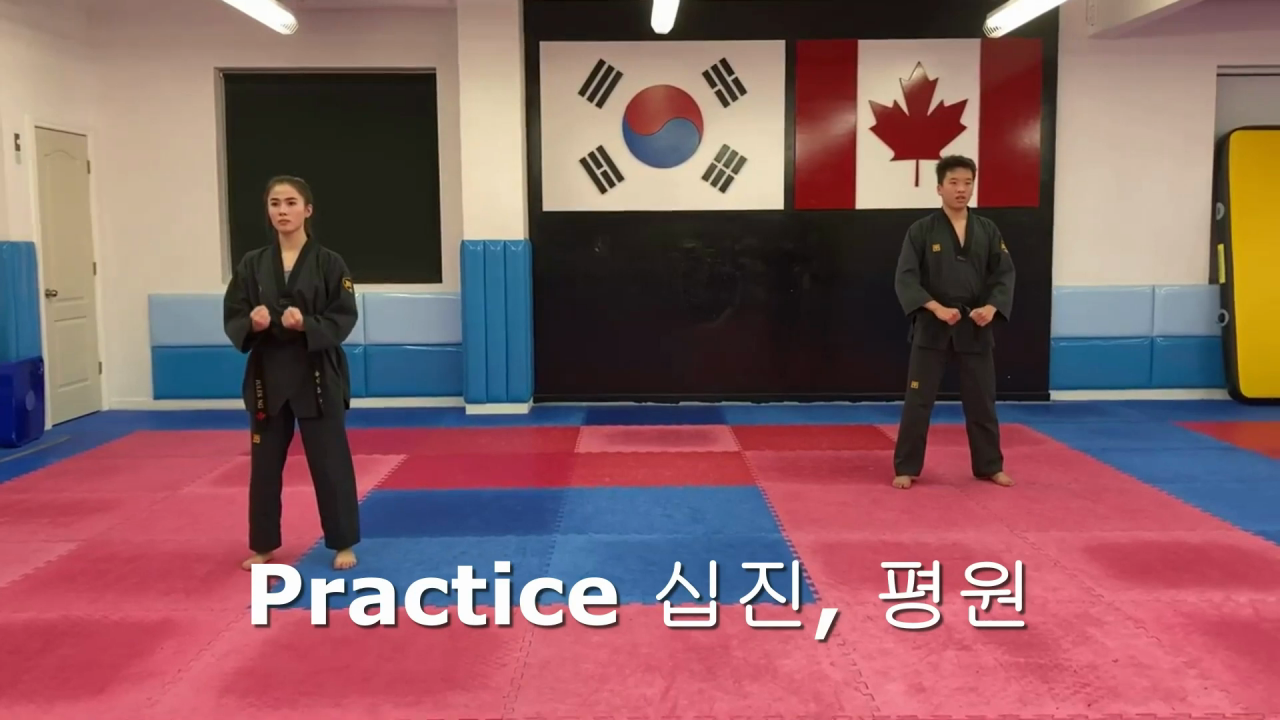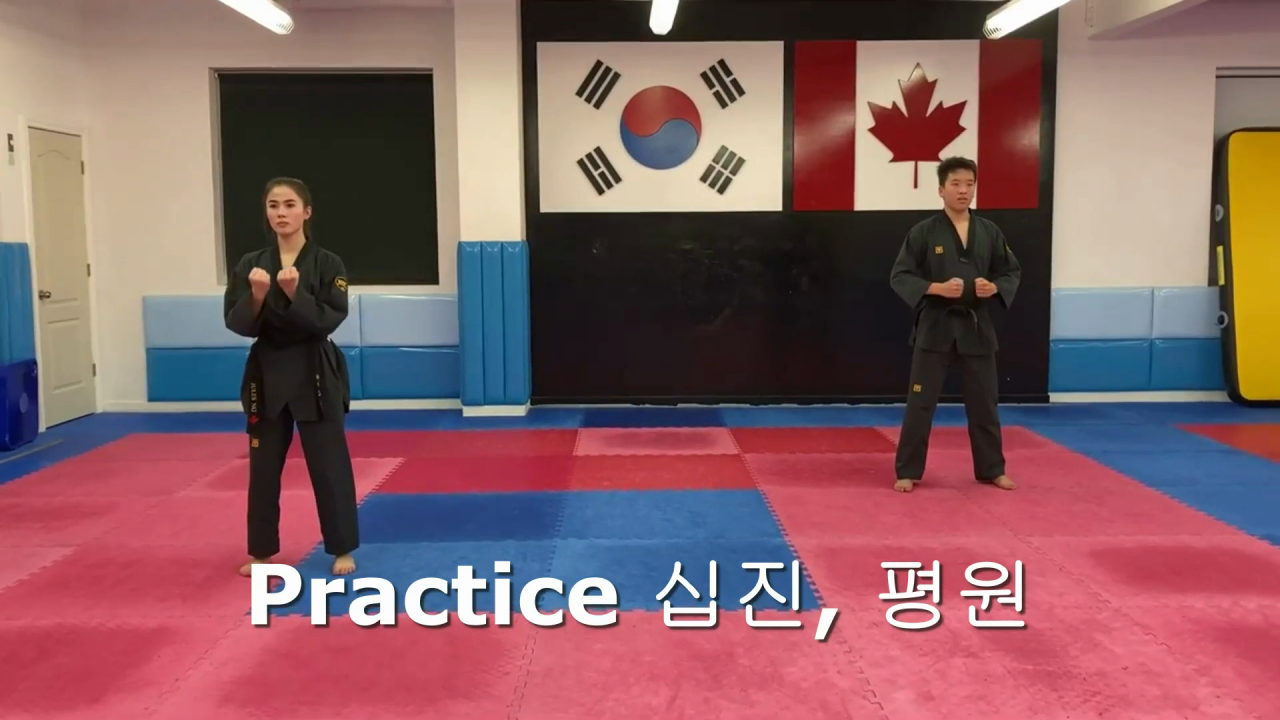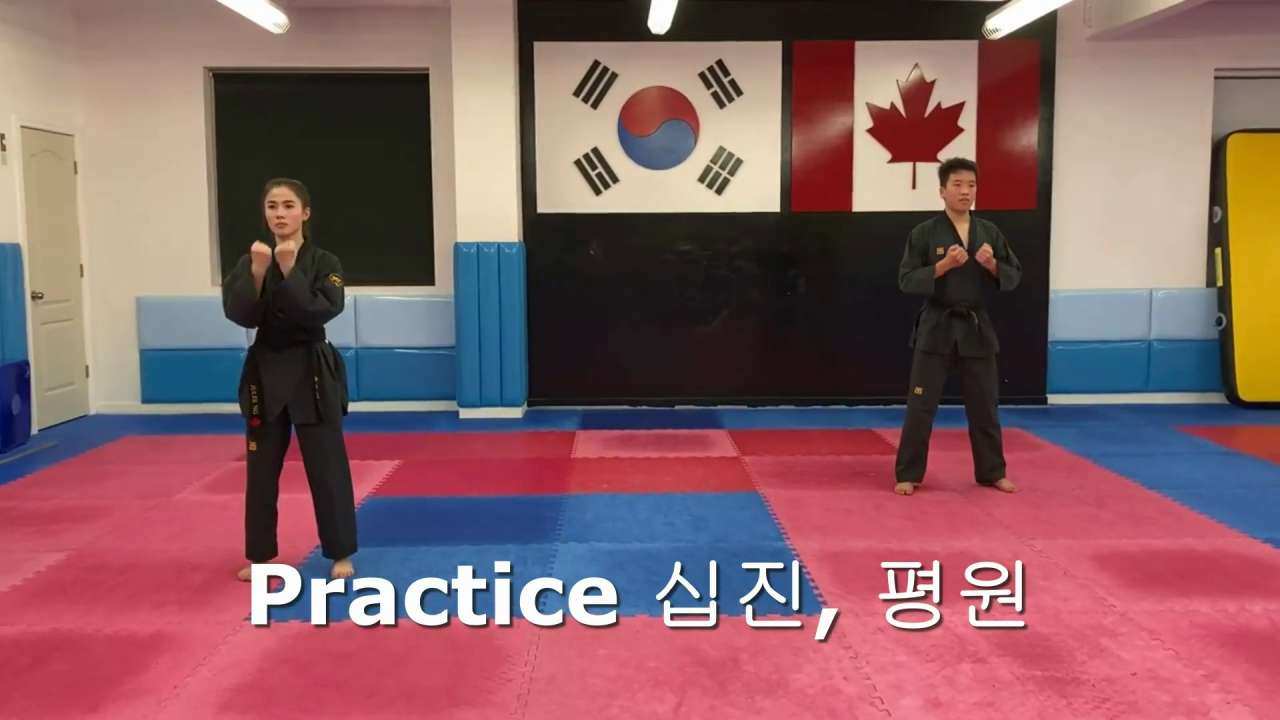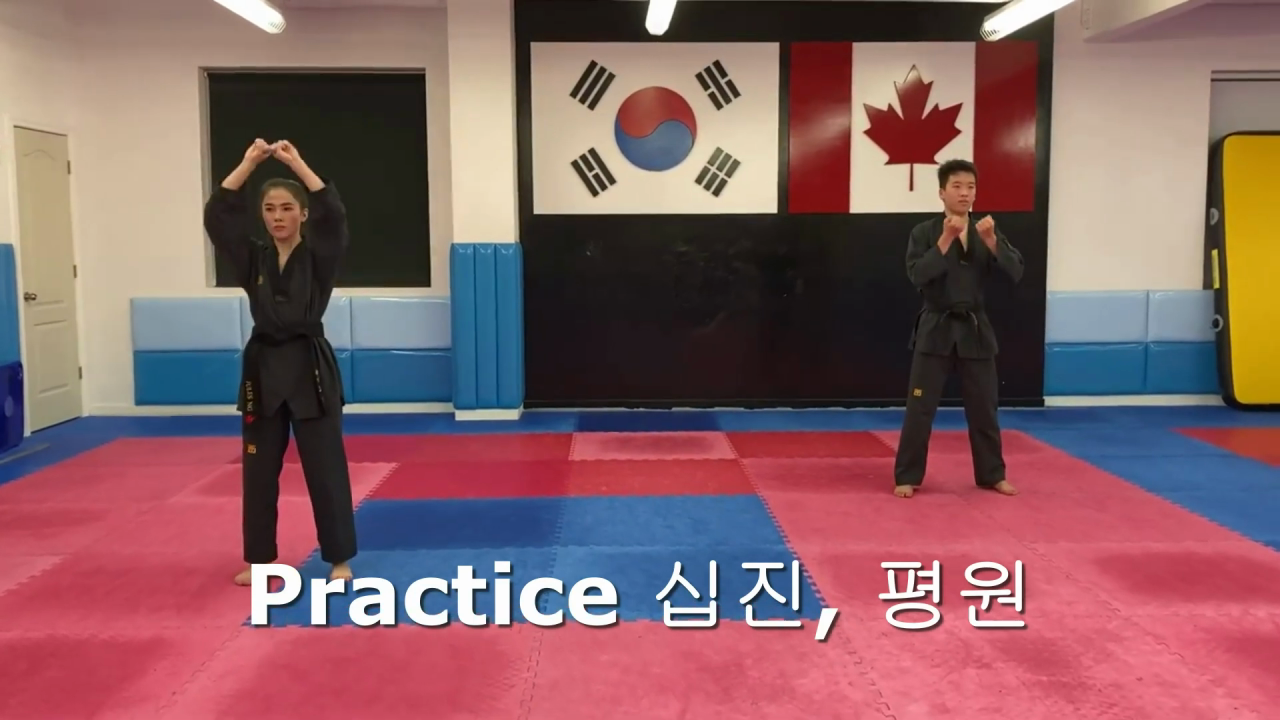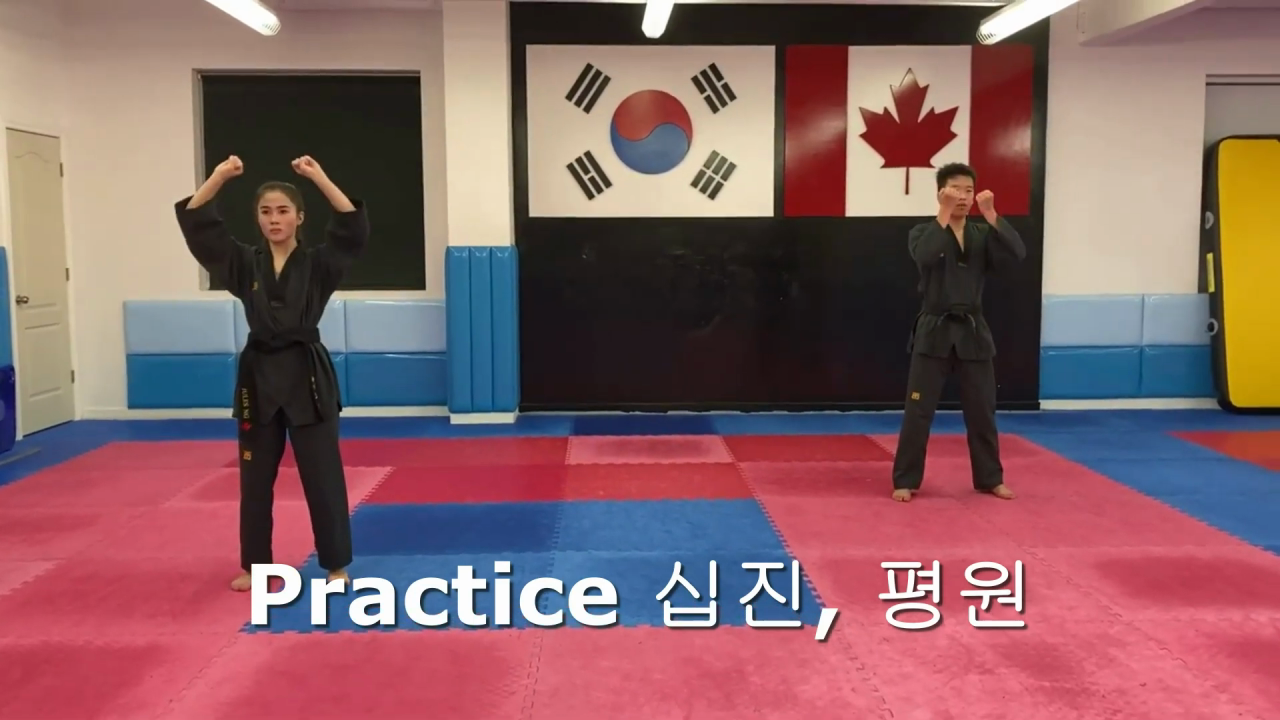
dt=0.3s
person 1, frame 1
left shoulder: (329, 263)
right shoulder: (253, 264)
left elbow: (344, 317)
right elbow: (232, 316)
left wrist: (307, 325)
right wrist: (250, 324)
left hip: (317, 370)
right hip: (267, 372)
left knee: (330, 460)
right knee: (265, 462)
left ankle: (343, 543)
right ankle: (263, 545)
person 1, frame 2
left shoulder: (327, 263)
right shoulder: (251, 264)
left elbow: (331, 317)
right elbow: (237, 322)
left wrist: (295, 294)
right wrist: (255, 297)
left hip: (315, 370)
right hip: (267, 370)
left knee: (329, 463)
right knee: (264, 465)
left ankle: (342, 549)
right ankle: (261, 550)
person 1, frame 3
left shoulder: (324, 263)
right shoulder: (249, 262)
left elbow: (323, 310)
right elbow: (237, 313)
left wrist: (290, 273)
right wrist: (257, 275)
left hip: (312, 370)
right hip: (265, 371)
left knee: (327, 467)
right knee: (262, 469)
left ankle: (340, 553)
right ankle: (260, 554)
person 1, frame 4
left shoulder: (318, 257)
right shoulder: (252, 258)
left elbow: (332, 215)
right elbow: (220, 214)
left wrist: (298, 165)
right wrist: (248, 164)
left hip: (311, 370)
right hip: (263, 370)
left knee: (325, 469)
right knee: (259, 471)
left ankle: (339, 558)
right ankle: (258, 558)
person 1, frame 5
left shoulder: (318, 263)
right shoulder: (243, 262)
left elbow: (354, 228)
right elbow: (195, 223)
left wrist: (320, 179)
right wrist: (218, 178)
left hip: (307, 374)
right hip: (259, 376)
left knee: (323, 474)
right knee: (256, 476)
left ankle: (336, 565)
right ankle: (255, 564)
person 2, frame 1
left shoulder: (987, 230)
right shoulder: (921, 230)
left elbow: (1004, 274)
right elbow: (905, 278)
left wrist: (992, 307)
right wrist: (935, 308)
left hip: (976, 324)
right hip: (931, 324)
left knee: (981, 400)
right knee: (918, 399)
left ankle: (989, 466)
right ankle: (906, 468)
person 2, frame 2
left shoulder: (990, 232)
right shoulder: (924, 232)
left elbow: (1013, 272)
right elbow: (899, 277)
left wrist: (995, 287)
right wrist: (936, 288)
left hip: (976, 325)
right hip: (936, 325)
left knee: (984, 402)
right knee: (921, 402)
left ankle: (991, 470)
right ankle: (908, 472)
person 2, frame 3
left shoulder: (989, 232)
right shoulder: (924, 233)
left elbow: (1014, 275)
right elbow: (907, 280)
left wrist: (993, 266)
right wrist: (942, 266)
left hip: (977, 327)
right hip: (936, 327)
left knee: (985, 404)
right knee: (921, 404)
left ankle: (992, 472)
right ankle: (908, 474)
person 2, frame 4
left shoulder: (987, 233)
right shoulder: (924, 232)
left elbow: (1016, 270)
right elbow: (917, 274)
left wrist: (991, 242)
right wrist: (946, 241)
left hip: (975, 328)
right hip: (936, 328)
left knee: (984, 407)
right knee: (920, 407)
left ankle: (992, 475)
right ankle: (907, 477)
person 2, frame 5
left shoulder: (983, 235)
right shoulder: (923, 231)
left elbow: (1017, 254)
right elbow: (924, 256)
left wrist: (991, 216)
right wrist: (944, 213)
left hip: (973, 331)
right hip: (934, 331)
left knee: (982, 410)
right knee: (918, 410)
left ankle: (990, 478)
right ankle: (905, 481)
